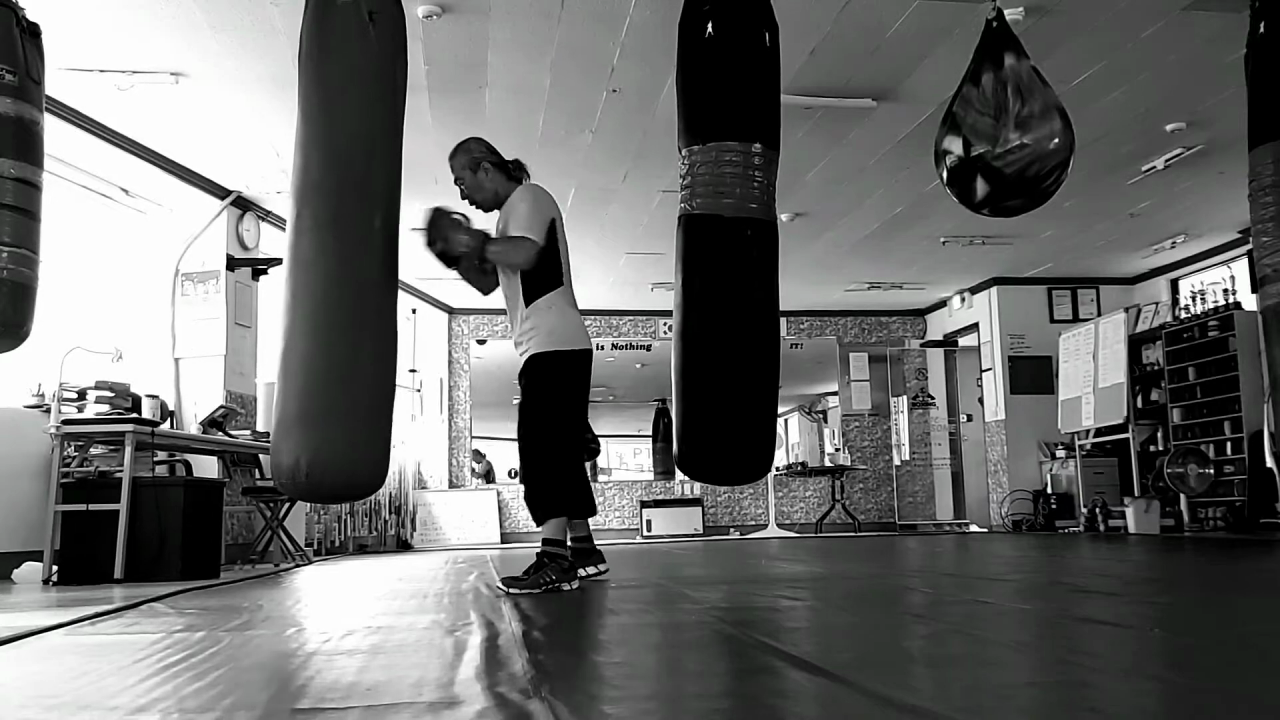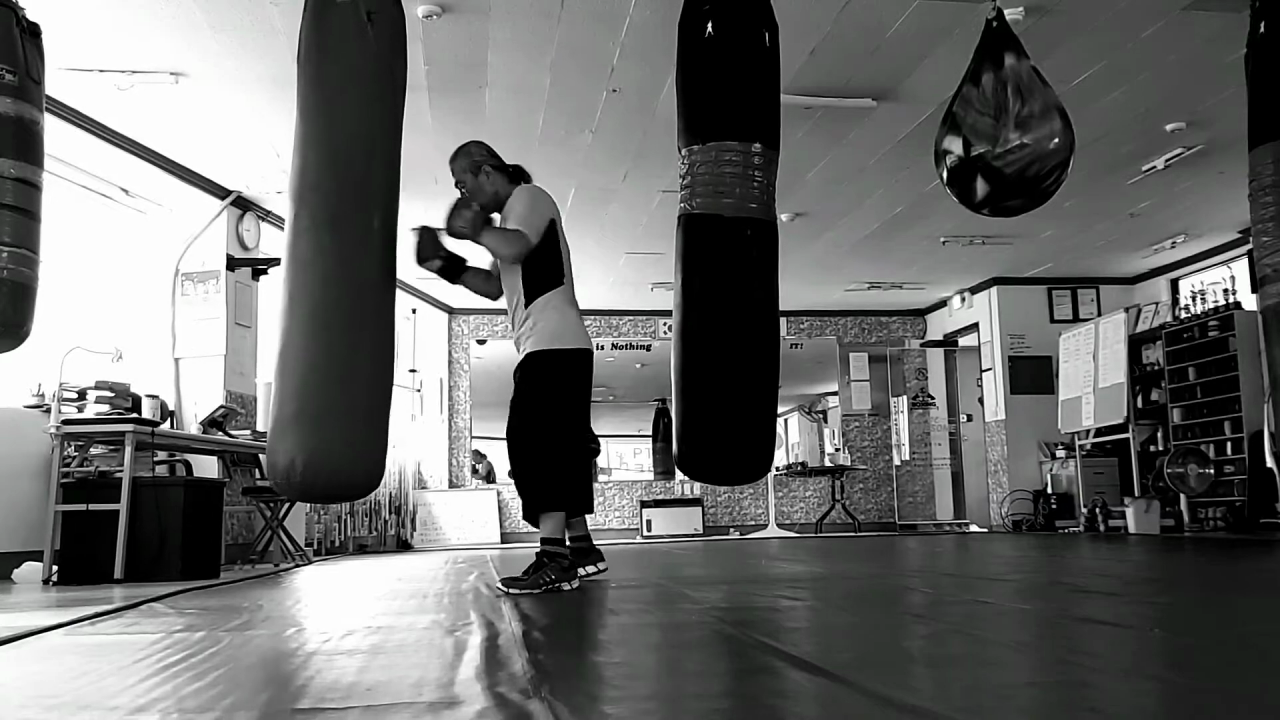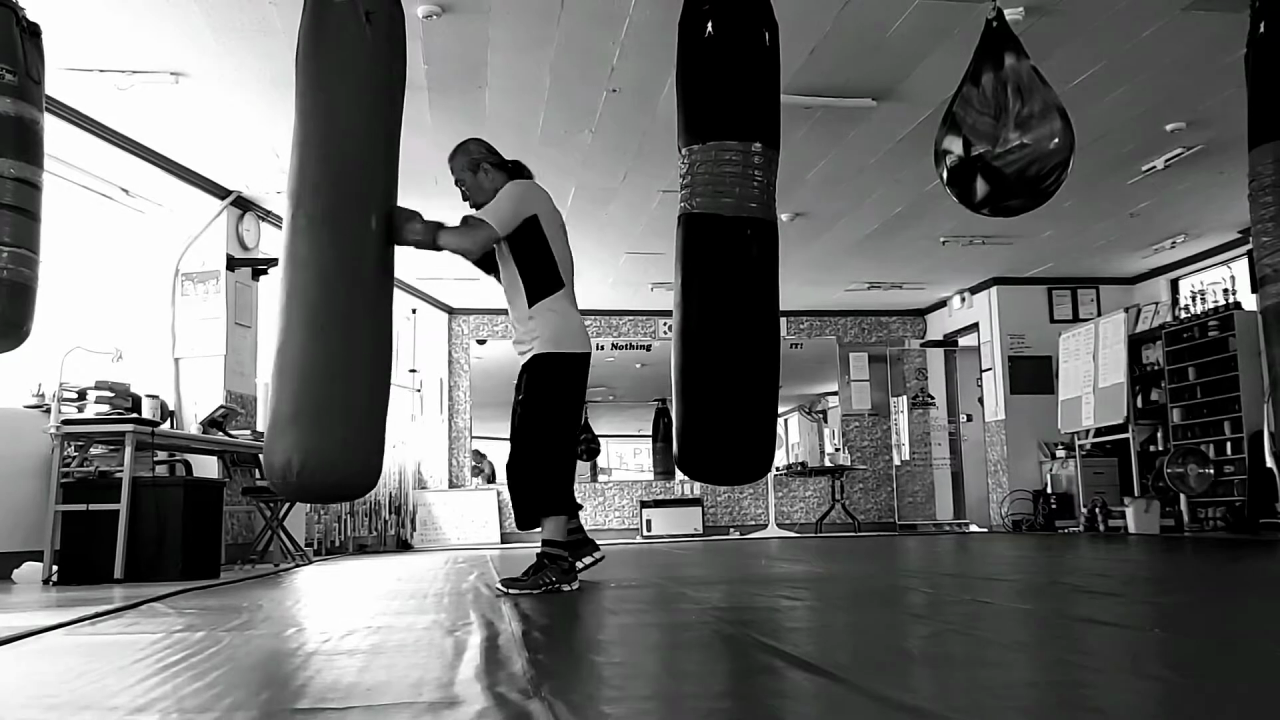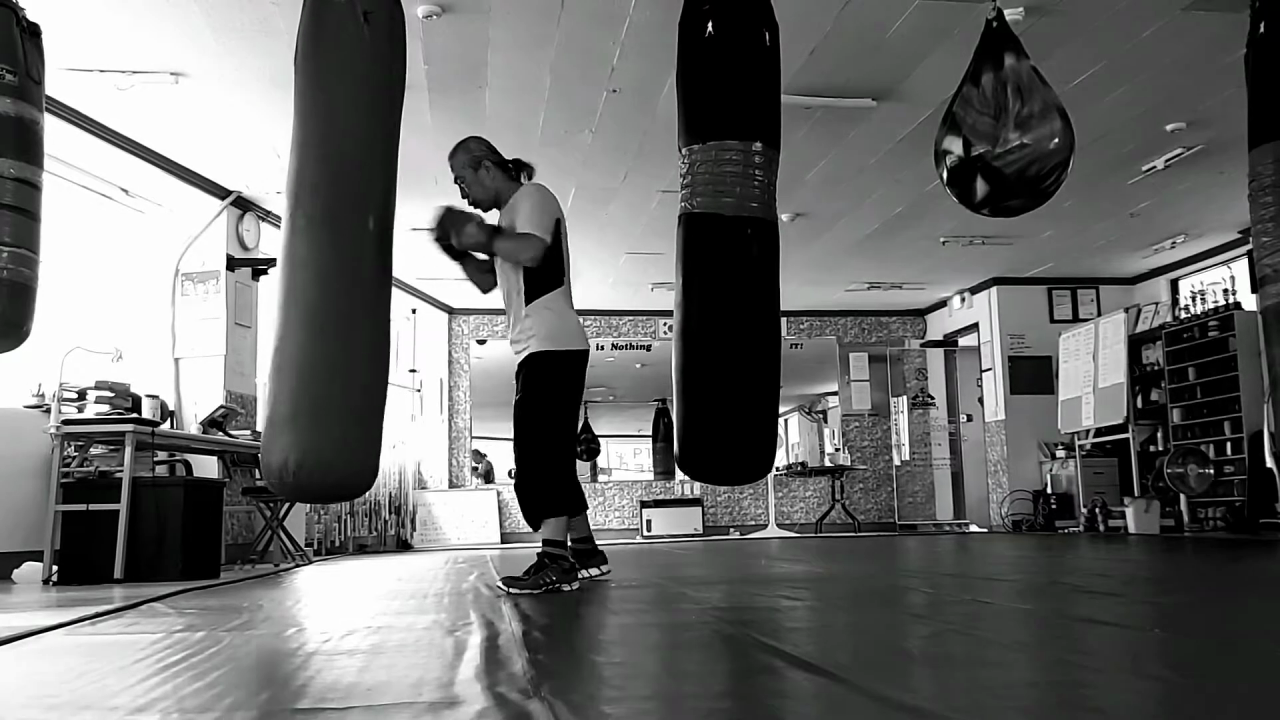
dt=0.1s
person 1, frame 1
left shoulder: (527, 197)
right shoulder: (513, 214)
left elbow: (522, 256)
right elbow: (488, 279)
left wrist: (473, 241)
right wrist: (462, 251)
left hip: (555, 347)
right hip: (548, 350)
left knee: (547, 449)
right knee: (550, 450)
left ankle: (556, 559)
right ankle: (582, 550)
person 1, frame 2
left shoulder: (527, 197)
right shoulder: (515, 210)
left elbow: (512, 250)
right elbow: (499, 285)
left wrist: (476, 228)
right wrist: (447, 264)
left hip: (554, 345)
right hip: (549, 349)
left knee: (539, 446)
right knee: (555, 448)
left ankle: (554, 558)
right ankle: (581, 548)
person 1, frame 3
left shoulder: (520, 193)
right shoulder: (523, 203)
left elbow: (472, 237)
right elbow: (521, 275)
left wrist: (415, 228)
right wrist: (480, 254)
left hip: (553, 348)
right hip: (549, 350)
left knee: (538, 451)
right knee: (546, 452)
left ankle: (554, 560)
right ankle: (575, 544)
person 1, frame 4
left shoulder: (531, 197)
right shoulder: (510, 215)
left elbow: (529, 253)
right elbow: (487, 281)
left wrist: (485, 237)
right wrist: (458, 248)
left hip: (551, 347)
right hip: (542, 350)
left knee: (541, 450)
right knee: (544, 451)
left ankle: (556, 560)
right ankle: (582, 550)
